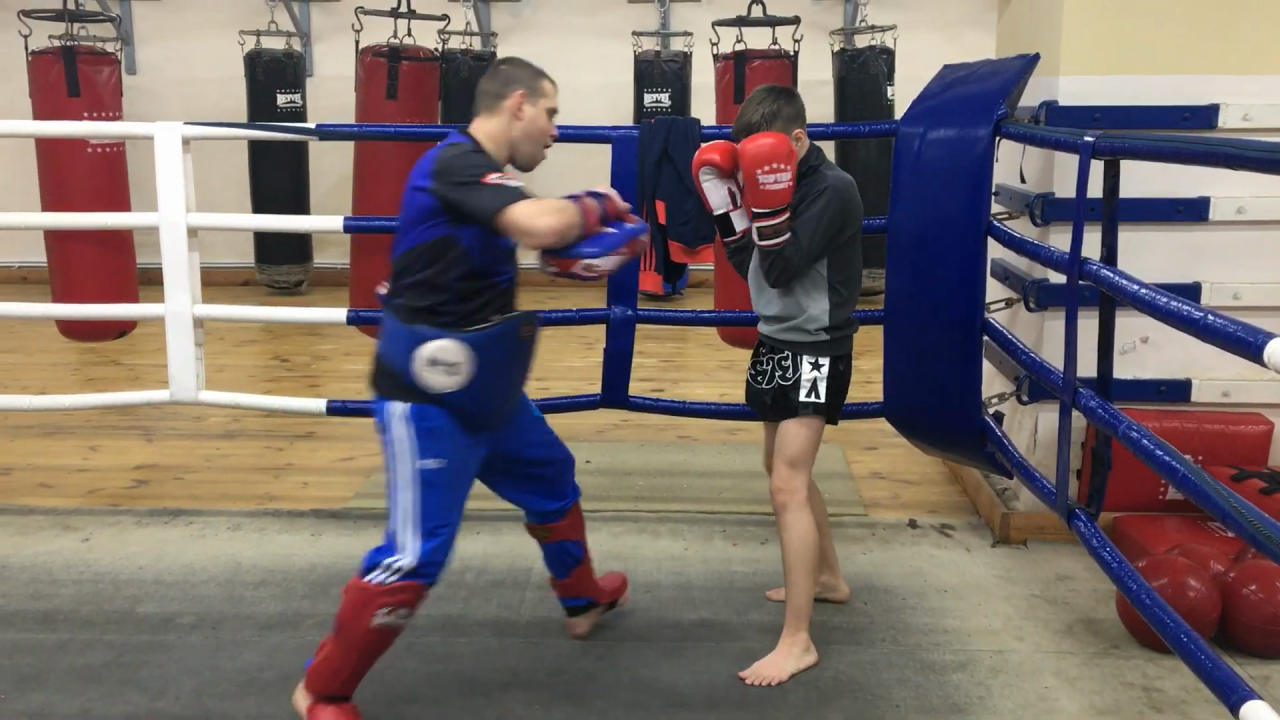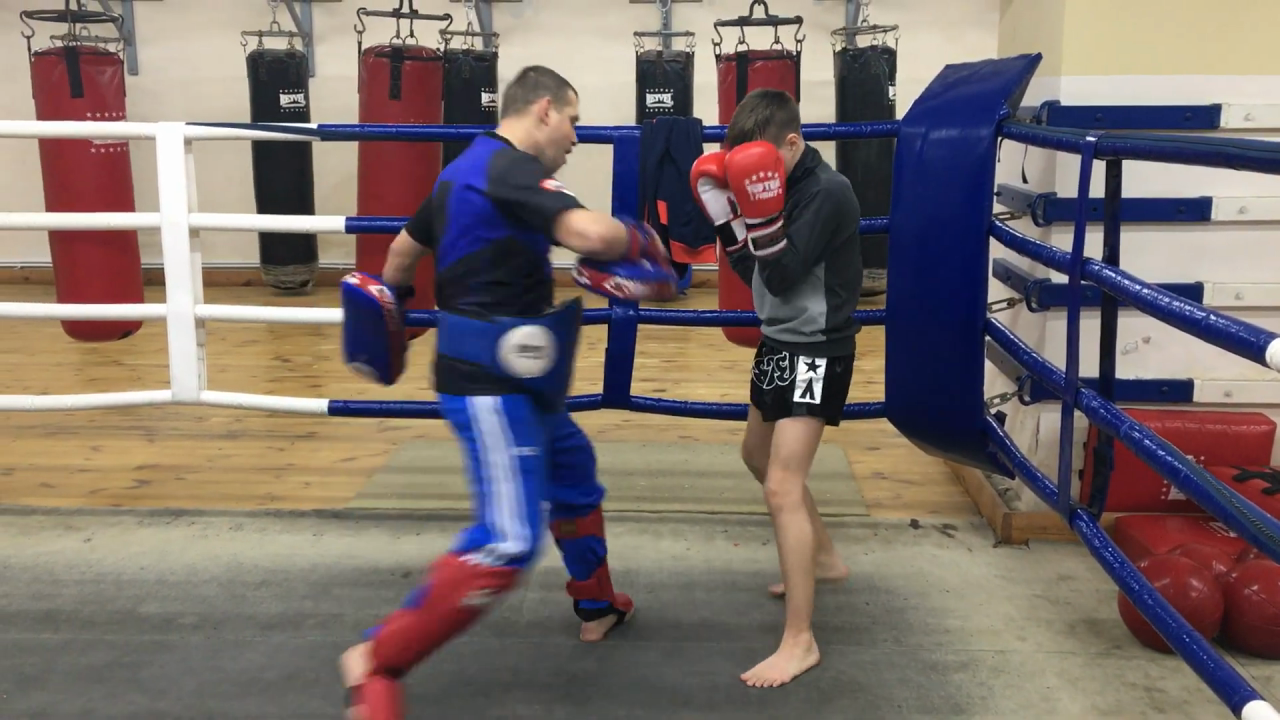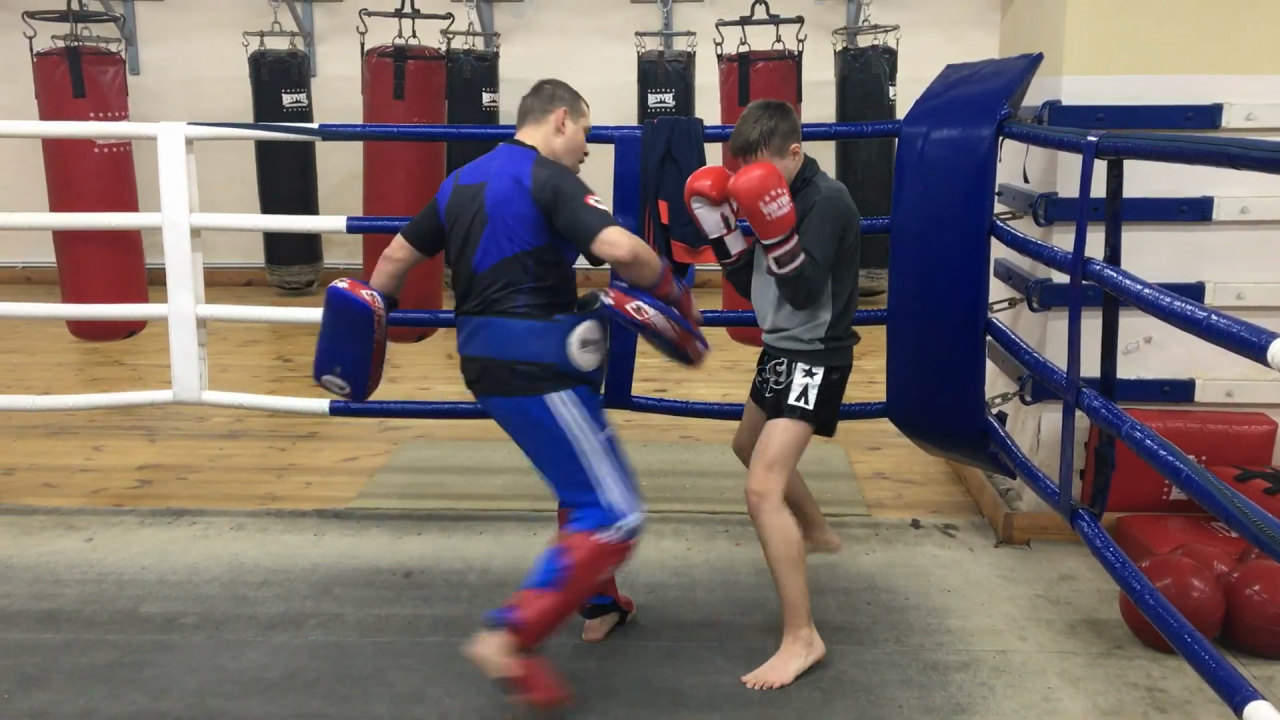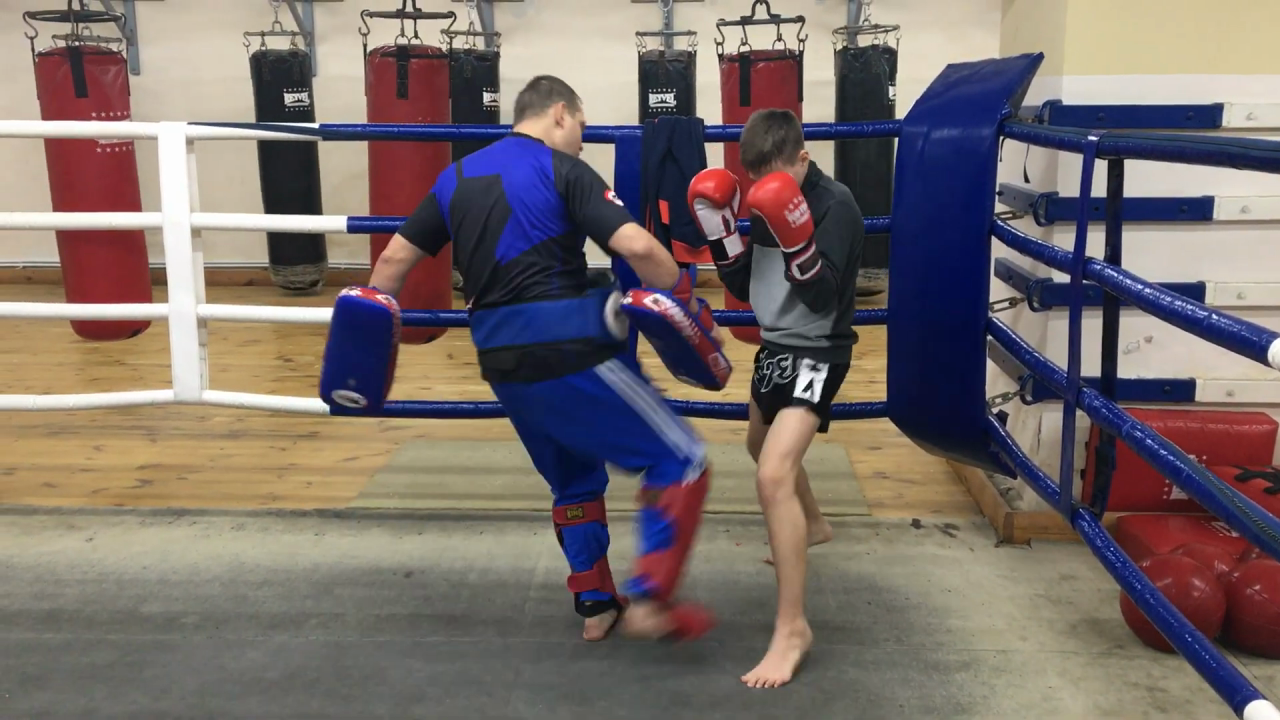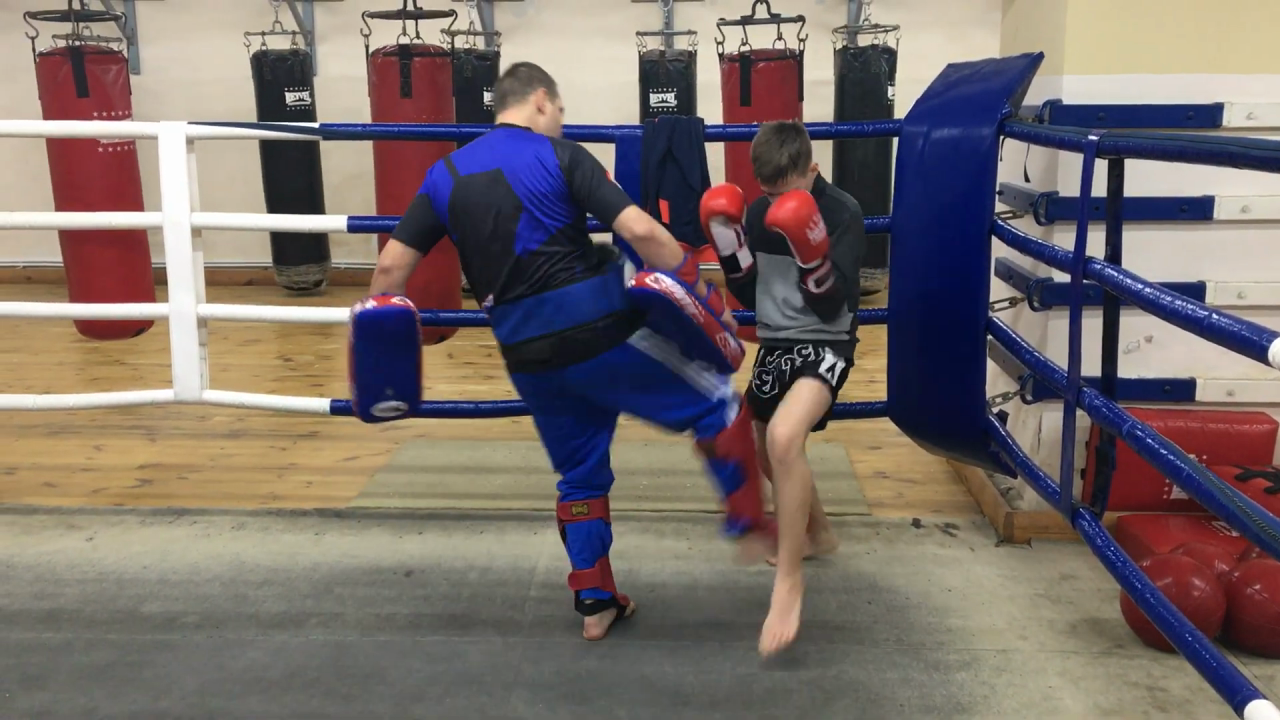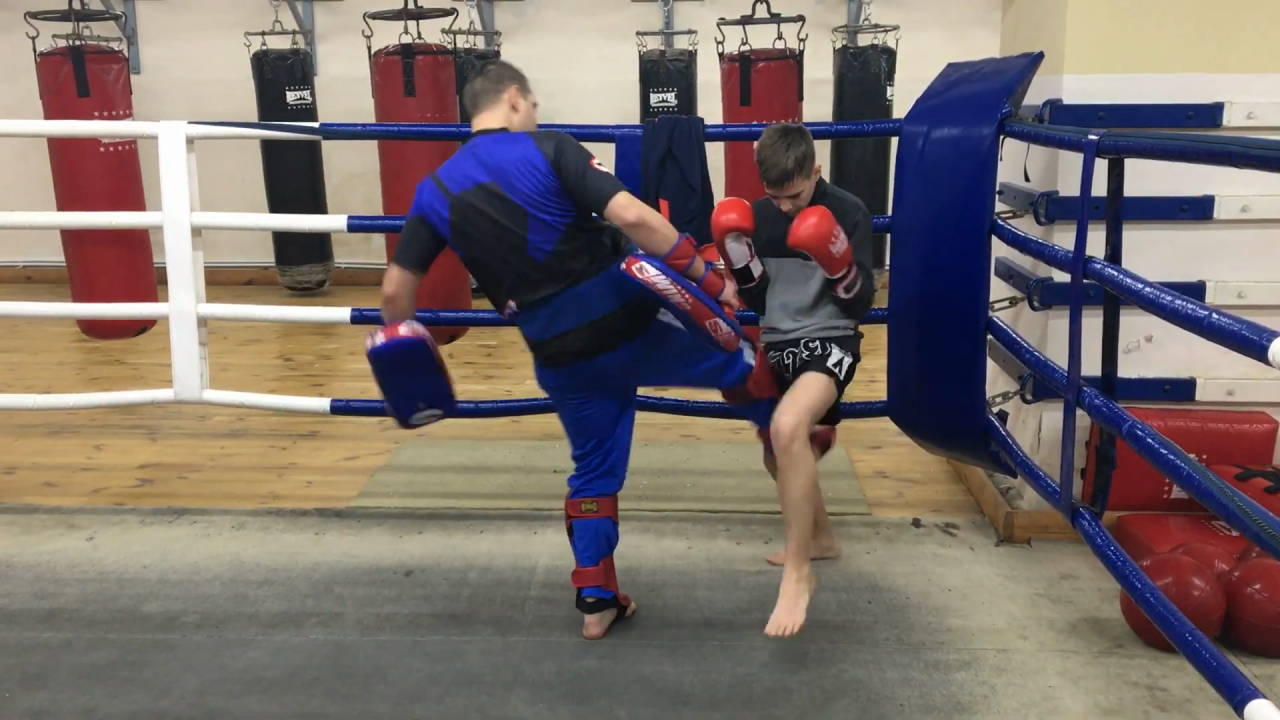
dt=0.1s
person 1, frame 1
left shoulder: (467, 167)
right shoulder: (459, 164)
right elbow: (540, 224)
right wrist: (600, 207)
left hip: (478, 383)
right hip: (430, 388)
left knee: (550, 479)
right knee: (414, 555)
left ankle: (581, 597)
person 1, frame 2
left shoulder: (474, 168)
right shoulder: (511, 169)
left elbow: (408, 243)
right elbow: (591, 235)
left wrist: (391, 295)
right wrist: (642, 242)
left hip: (513, 375)
right hip: (495, 380)
left knee: (573, 476)
right knee: (508, 541)
left ankle: (598, 604)
right ankle: (378, 663)
person 1, frame 3
left shoulder: (463, 180)
right shoulder: (547, 178)
left elbow: (398, 257)
right elbow: (624, 253)
right wrist: (677, 295)
left hip: (490, 371)
right hip: (540, 369)
left knee: (587, 489)
right knee: (612, 514)
left ankle: (598, 606)
right ankle: (512, 637)
person 1, frame 4
left shoulder: (458, 176)
right shoulder: (563, 169)
left elbow: (395, 261)
right elbow: (638, 248)
right wrist: (694, 314)
left hip: (504, 360)
right hip: (570, 349)
left knee: (576, 481)
right knee: (679, 463)
left ankle: (597, 603)
right ankle: (651, 601)
person 1, frame 5
left shoulder: (446, 172)
right shoulder: (558, 152)
left elbow: (392, 266)
right elbow: (640, 230)
right wrist: (706, 297)
left hip: (529, 355)
right hip: (598, 330)
left knee: (579, 473)
right knee: (719, 407)
left ankle: (594, 601)
right ankle: (750, 529)
person 1, frame 6
left shoulder: (436, 190)
right shoulder: (549, 148)
left elbow: (397, 289)
right elbow: (631, 216)
right wrist: (707, 276)
left hip: (557, 350)
right hip: (619, 317)
left knee: (594, 469)
right knee: (734, 359)
left ankle: (595, 600)
person 2, frame 1
left shoulder: (833, 189)
right shoulder: (780, 185)
left elbow: (781, 270)
right elbow: (749, 265)
left wrist: (769, 201)
right wrist: (722, 200)
left hip: (815, 353)
right hip: (776, 344)
left knee: (787, 489)
right knee: (789, 469)
left ankle: (797, 641)
right ankle: (827, 577)
person 2, frame 2
left shoulder: (828, 192)
right shoulder: (777, 189)
left elbow: (781, 277)
right elbow: (752, 271)
left wrist: (763, 209)
right wrist: (723, 209)
left hip: (814, 353)
right hip: (779, 345)
left knee: (781, 491)
right knee: (758, 456)
left ankle: (799, 641)
right ankle: (824, 557)
person 2, frame 3
left shoulder: (827, 199)
right shoulder: (766, 201)
left elbow: (804, 292)
right elbow: (749, 283)
left wrist: (775, 227)
right wrist: (716, 222)
left hip: (813, 359)
right hip: (778, 351)
left knee: (762, 491)
right knee: (749, 448)
left ankle: (801, 638)
right ankle: (816, 530)
person 2, frame 4
left shoulder: (835, 203)
right shoulder: (765, 205)
left elbow: (820, 294)
right elbow: (743, 287)
left wrist: (793, 232)
right wrist: (716, 224)
left hip: (814, 355)
right hip: (776, 348)
left knee: (773, 477)
right knee: (762, 448)
left ankle: (791, 628)
right ankle: (813, 525)
person 2, frame 5
left shoulder: (841, 211)
right shoulder: (758, 212)
left elbow: (836, 304)
right elbow: (743, 293)
left wrist: (812, 248)
right wrist: (726, 239)
left hip: (821, 348)
right hip: (775, 346)
left knee: (783, 439)
right knee: (771, 452)
left ankle: (788, 581)
right ankle: (818, 535)
person 2, frame 6
left shoulder: (848, 212)
right shoulder: (763, 214)
left elbow: (859, 303)
right elbow: (756, 300)
left wrist: (835, 259)
right wrist: (737, 251)
left hip: (829, 344)
right hip: (780, 346)
left knee: (787, 429)
right knee: (779, 455)
left ankle: (798, 570)
right ankle: (819, 536)
